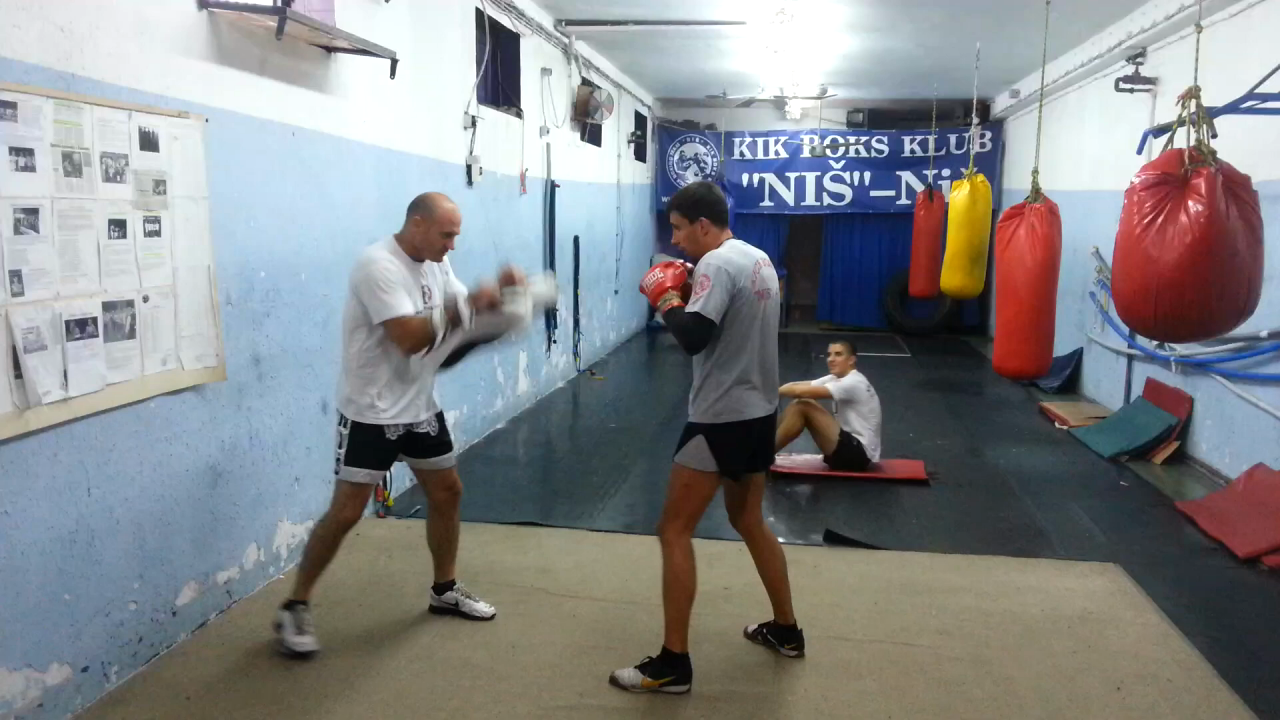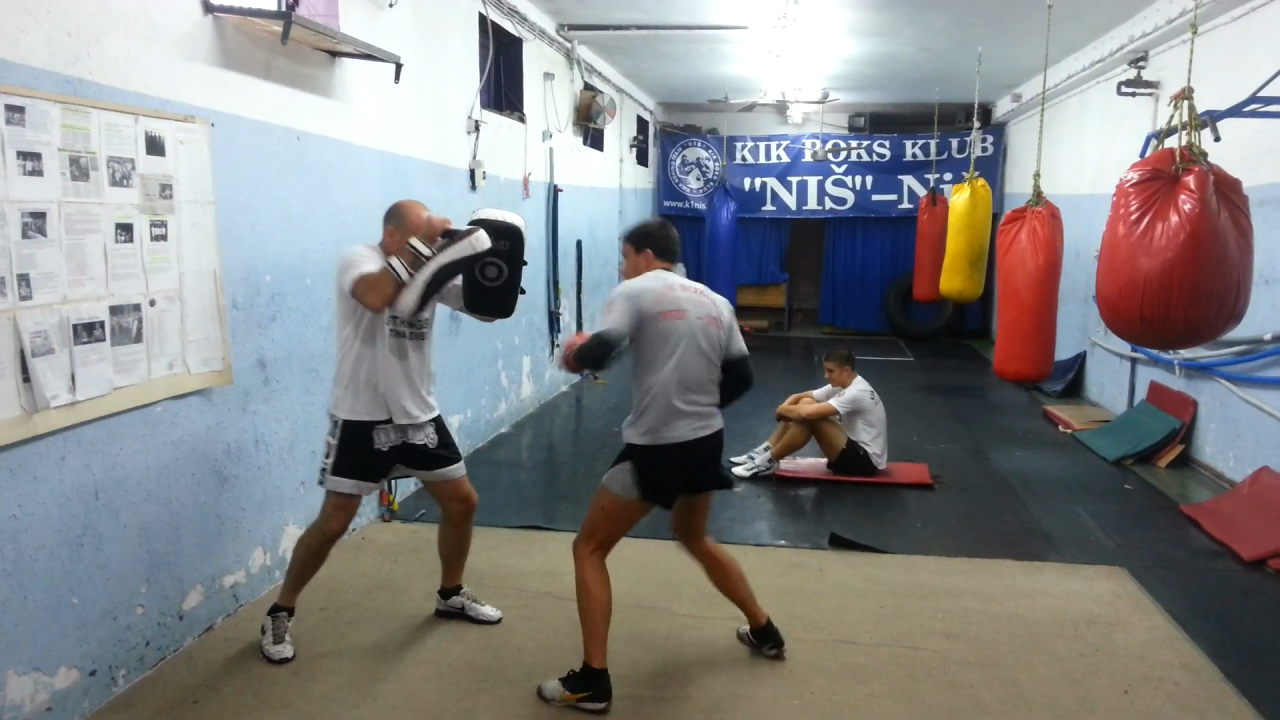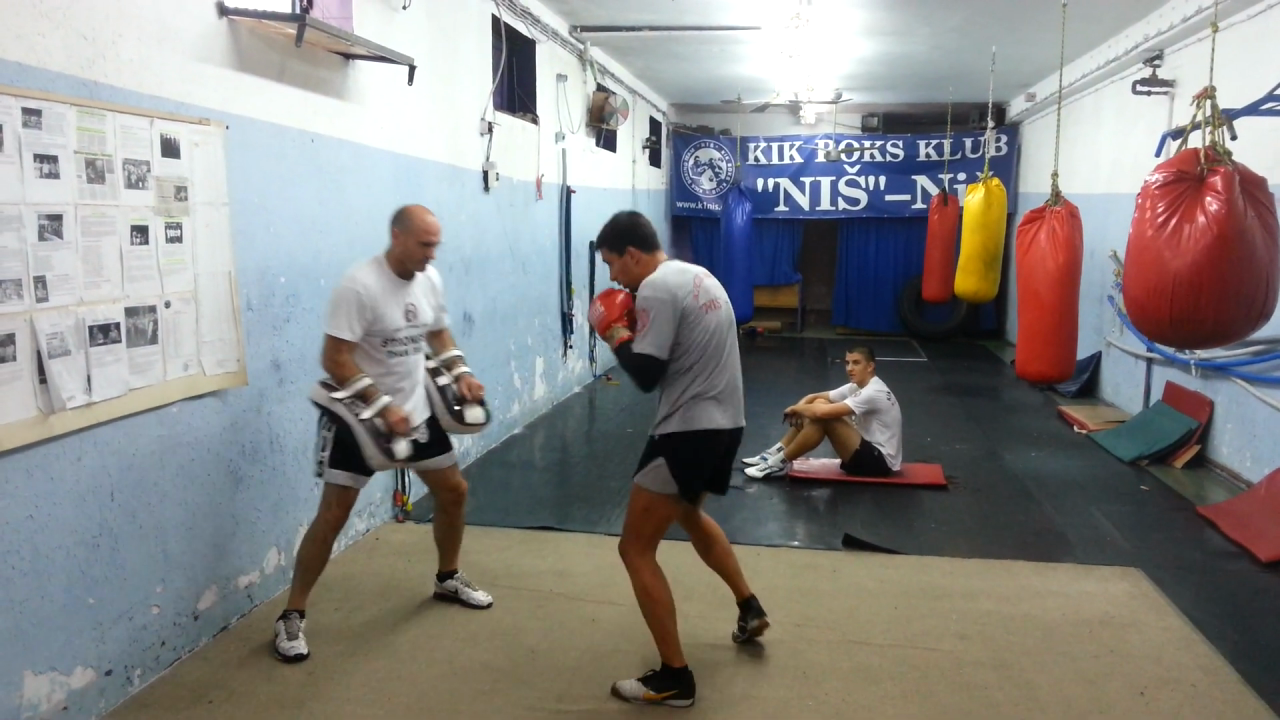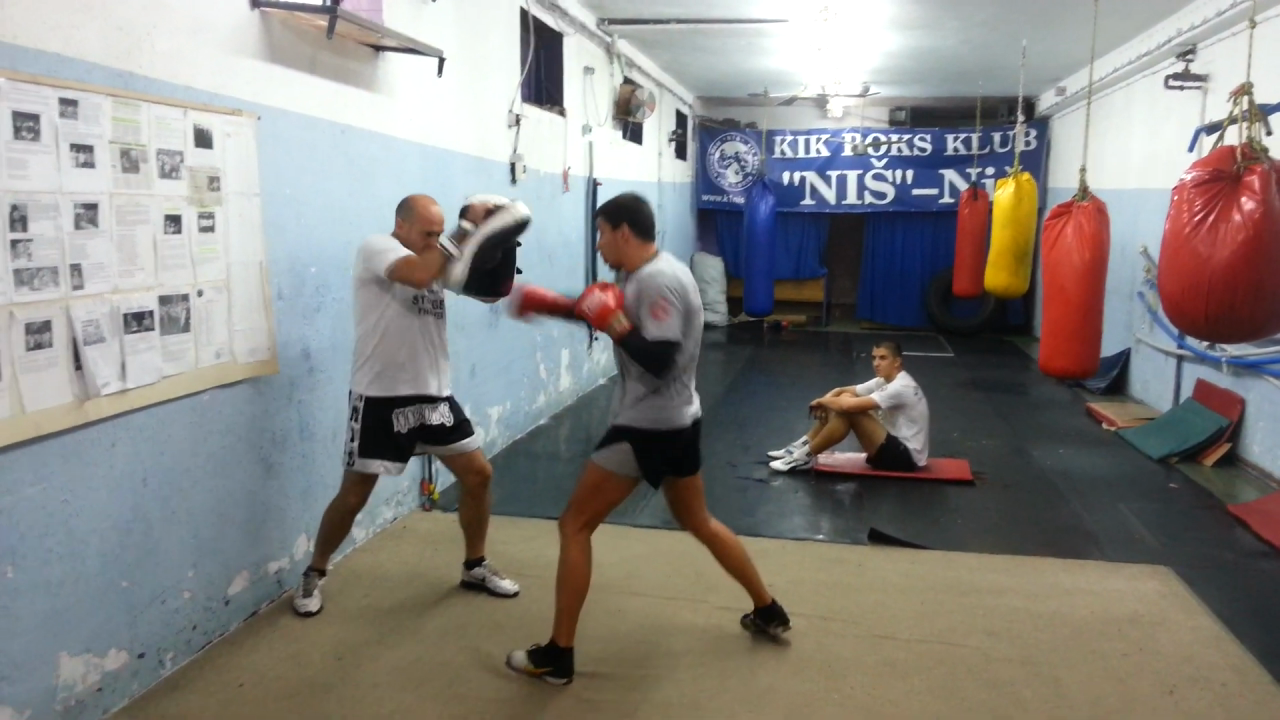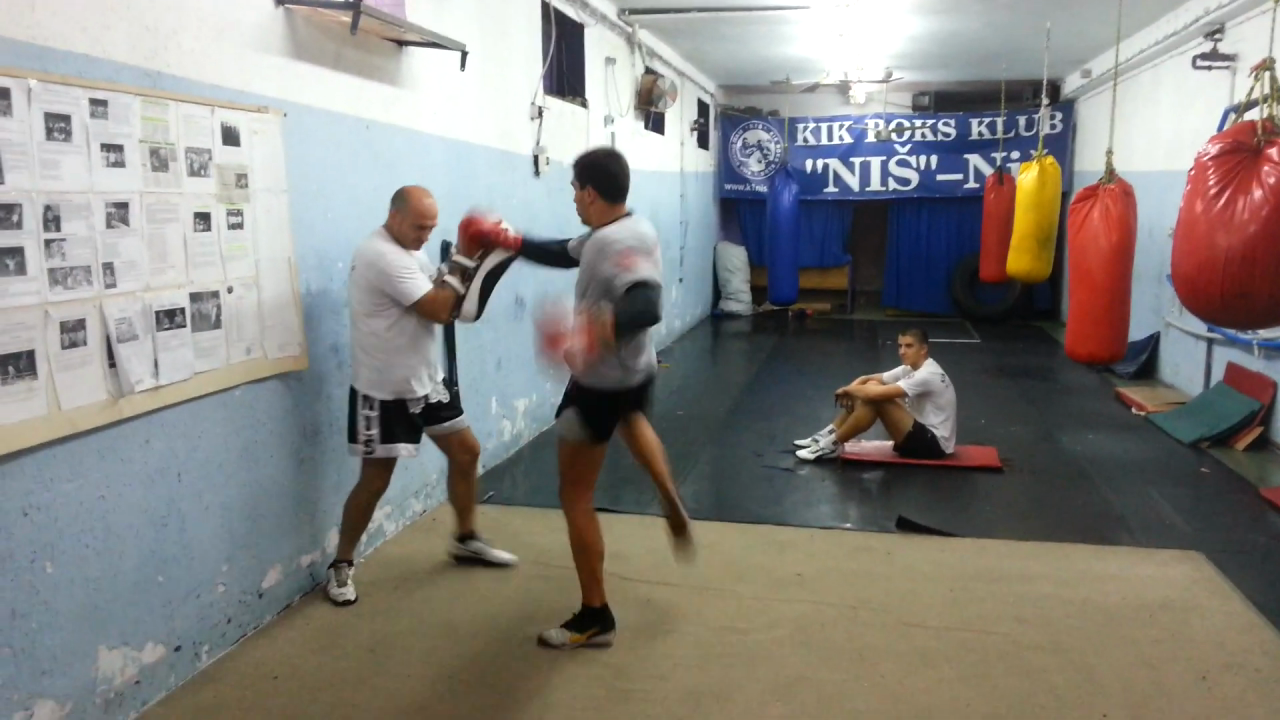
dt=1s
person 1, frame 1
left shoulder: (717, 263)
right shoulder: (758, 258)
left elbow: (694, 336)
left wrist: (664, 298)
right wrist: (686, 288)
left hip: (721, 420)
right hip: (760, 412)
left knee: (674, 530)
right knee: (750, 521)
left ankle: (673, 662)
right ankle: (786, 629)
person 1, frame 2
left shoulder: (636, 291)
right shoulder: (715, 303)
left elbow: (598, 349)
right elbow: (741, 377)
left wrist: (574, 351)
left hip: (658, 445)
right hip: (704, 439)
left knee: (589, 548)
right knee: (695, 540)
left ankle: (593, 678)
right ankle: (764, 631)
person 1, frame 3
left shoulder: (657, 289)
right shoulder: (698, 275)
left elbow: (646, 373)
left wrist: (612, 334)
right wrist: (635, 324)
left hip: (688, 432)
right hip: (727, 425)
left knee: (636, 550)
right knee: (691, 514)
left ankle: (674, 676)
right ankle: (748, 607)
person 1, frame 4
left shoulder: (657, 280)
right shoulder: (649, 274)
left elbow: (659, 361)
right elbow: (602, 307)
left wrist: (614, 325)
right wrist: (550, 304)
left hip: (647, 429)
right hip: (682, 421)
left knee: (575, 526)
right knee: (697, 520)
left ankle: (557, 654)
right ankle: (768, 609)
person 1, frame 5
left shoulder: (627, 242)
right shoulder: (620, 230)
left elbow: (644, 307)
right elbow: (567, 253)
left wrist: (598, 330)
right wrist: (509, 240)
left hip: (603, 386)
right hip: (636, 373)
left knee: (574, 495)
right knee: (633, 423)
left ankle: (596, 617)
right ankle: (671, 502)
person 2, frame 1
left shoulder: (430, 267)
right shoulder: (378, 265)
left elbow: (447, 324)
right elbow: (407, 339)
left wrist: (498, 292)
right wrist: (469, 308)
left hip: (418, 404)
right hip: (370, 409)
left knee: (446, 493)
right knee: (347, 511)
left ankle: (445, 590)
right ankle: (296, 605)
person 2, frame 2
left shoulder: (429, 272)
right shoulder: (359, 260)
right elbow: (376, 297)
right wrist: (419, 246)
left hip: (418, 414)
right hip: (361, 418)
left knee: (462, 501)
right knee: (333, 523)
left ankle: (451, 595)
right ankle: (280, 614)
person 2, frame 3
left shoulder: (430, 279)
right shoulder: (358, 285)
left elbow: (438, 335)
right elbow: (334, 360)
left wrist: (461, 376)
right wrist: (380, 408)
left hip: (412, 412)
left knee: (453, 491)
right knee: (332, 515)
left ankle: (448, 578)
right ankle: (292, 615)
person 2, frame 4
left shoulder: (442, 254)
right shoulder: (376, 248)
left elbow: (491, 289)
right elbow: (421, 274)
left wrist: (493, 238)
right wrist: (468, 228)
left hip: (434, 394)
right hip: (381, 398)
left knee: (478, 475)
right knee: (353, 497)
left ankle: (475, 566)
right ankle: (314, 573)
person 2, frame 5
left shoulder: (400, 249)
right shoulder: (381, 257)
left elbow: (436, 294)
right elbow: (440, 310)
left hip: (424, 379)
right hip: (384, 390)
left knee: (466, 450)
right knee: (375, 480)
left ankle: (468, 539)
right ankle: (341, 565)
